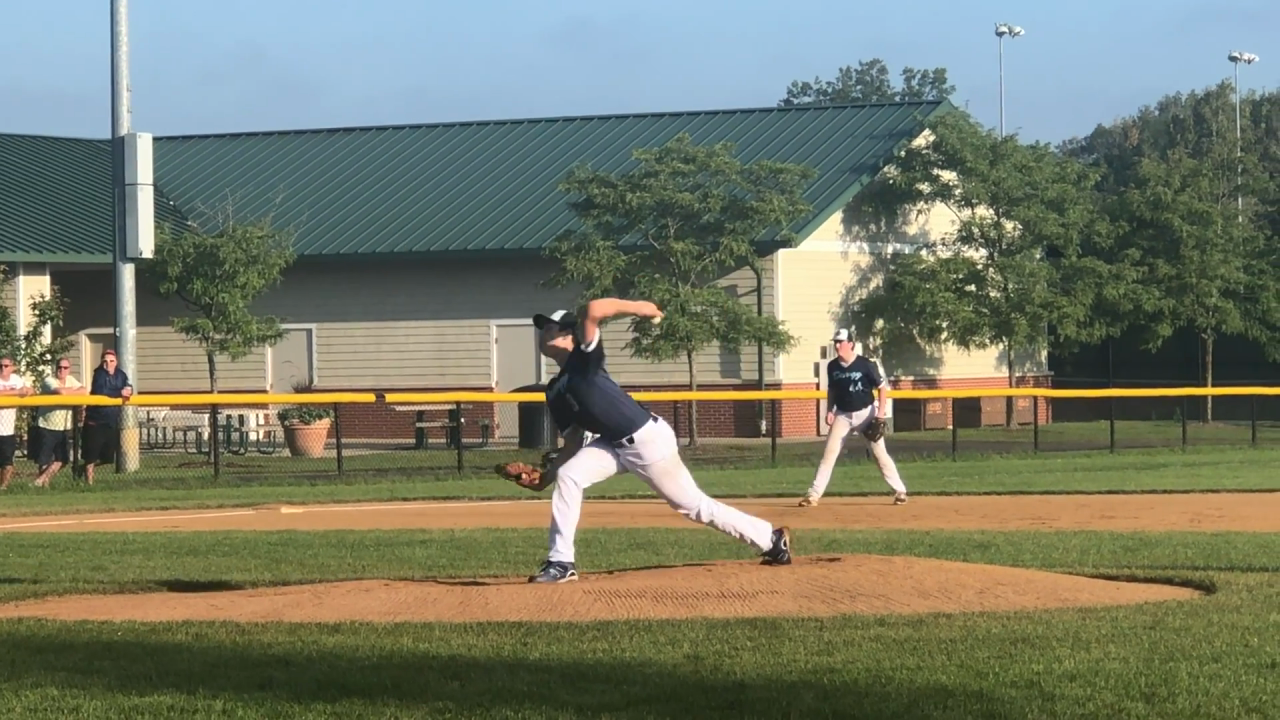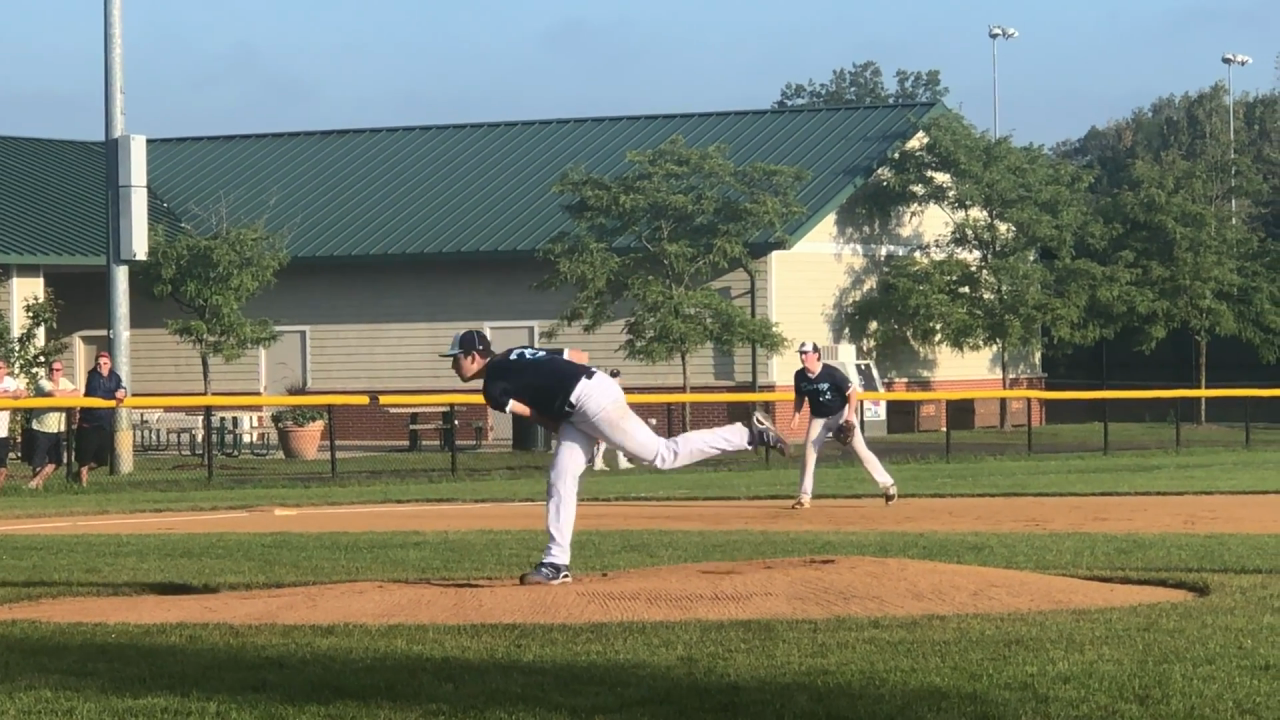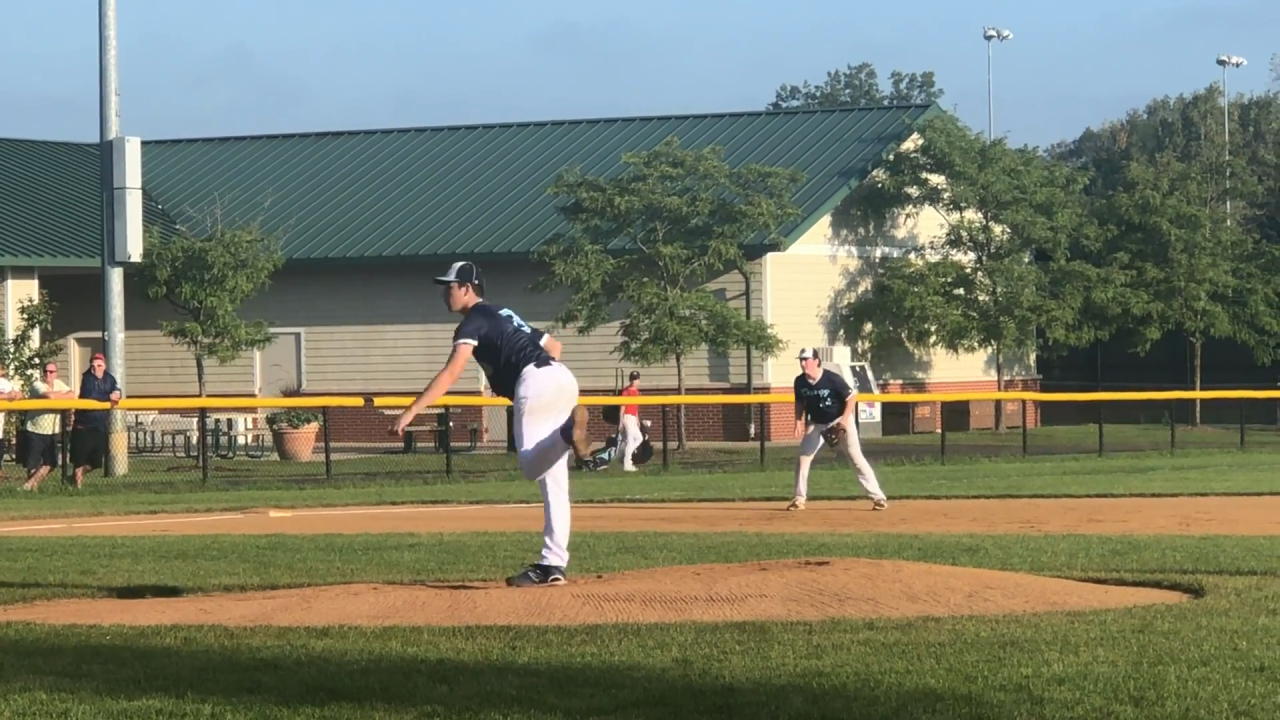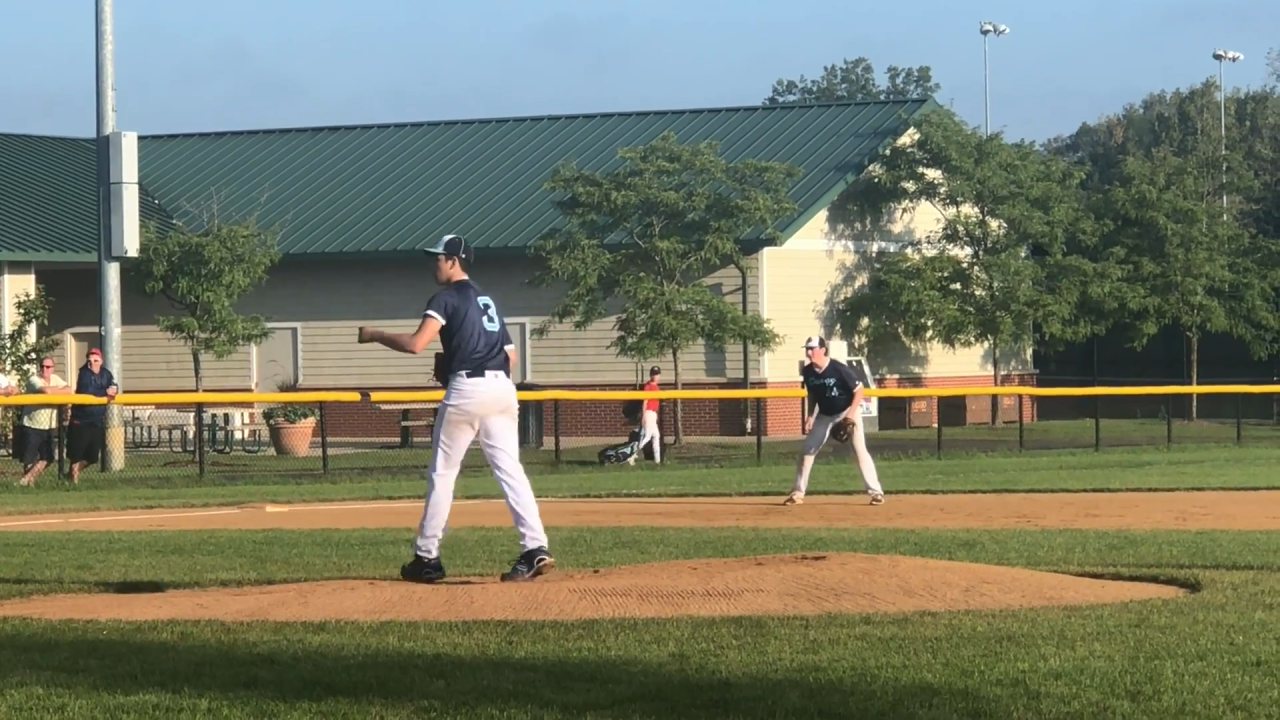
dt=0.3s
person 1, frame 1
left shoulder: (584, 356)
right shoulder: (555, 391)
left elbow: (594, 309)
right elbow: (573, 442)
left wrist: (635, 307)
right wrist: (551, 465)
left hip: (645, 442)
right hip: (616, 444)
left knee: (693, 505)
right knee: (567, 478)
left ankle: (769, 538)
right ankle: (560, 563)
person 1, frame 2
left shoulder: (494, 385)
right shoulder: (515, 357)
left elbow: (537, 418)
right elbow: (579, 357)
left hip: (592, 400)
right hip: (589, 395)
left knee: (663, 453)
right knee: (561, 480)
left ankle: (749, 433)
right ankle: (555, 562)
person 1, frame 3
left shoulder: (474, 322)
right shoulder: (503, 315)
left elbow: (450, 373)
right elbow: (554, 347)
left wrist: (410, 412)
left hip: (538, 383)
right hip: (563, 381)
left knee: (531, 462)
right knee: (552, 475)
left ankle: (567, 432)
right ankle: (552, 563)
person 1, frame 4
left shoulder: (445, 297)
right shoulder: (486, 300)
left elbow: (416, 344)
right elbow: (510, 355)
left wrist: (374, 334)
left hip: (466, 391)
right hip: (504, 390)
left knee: (442, 475)
right knee: (510, 472)
left ankle: (426, 558)
right ankle: (535, 546)
